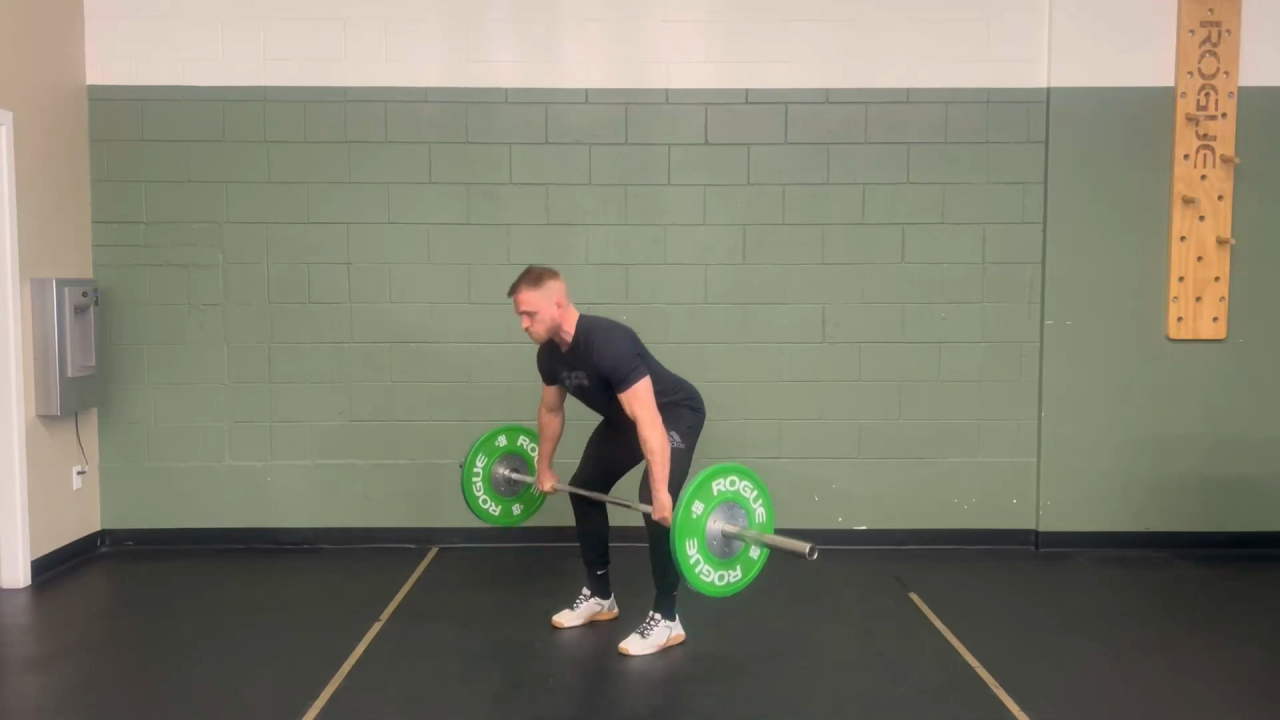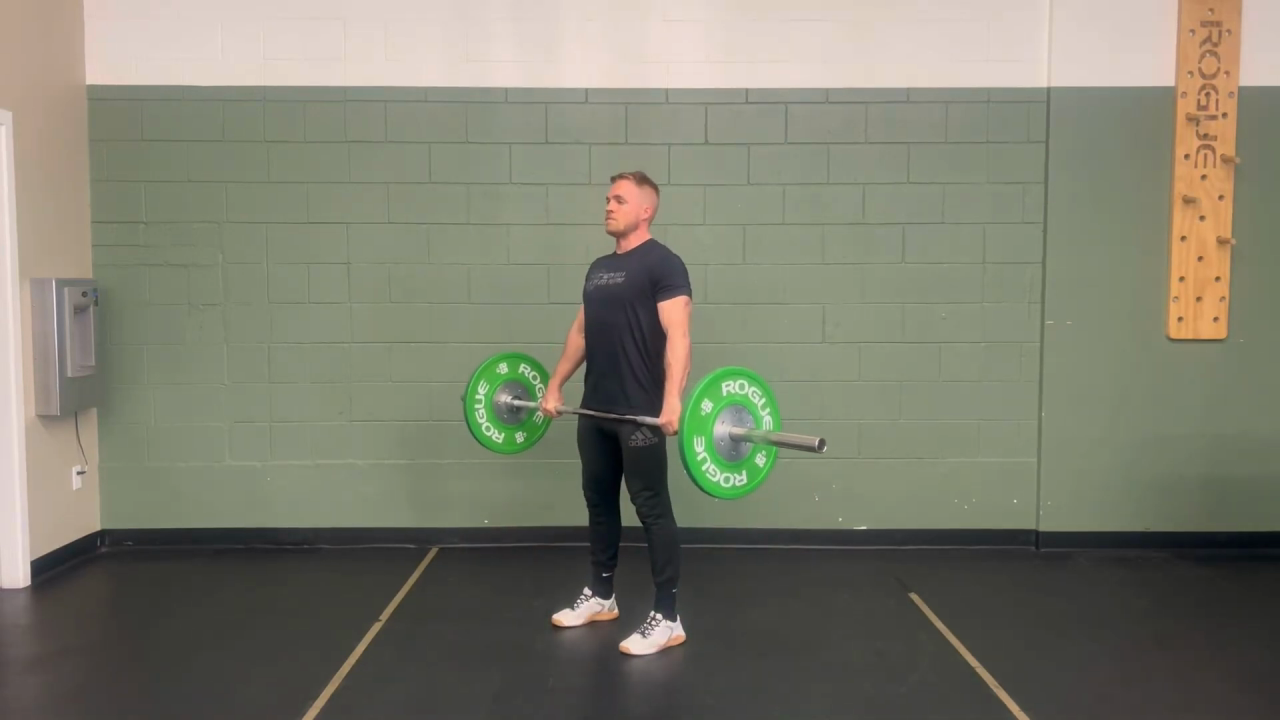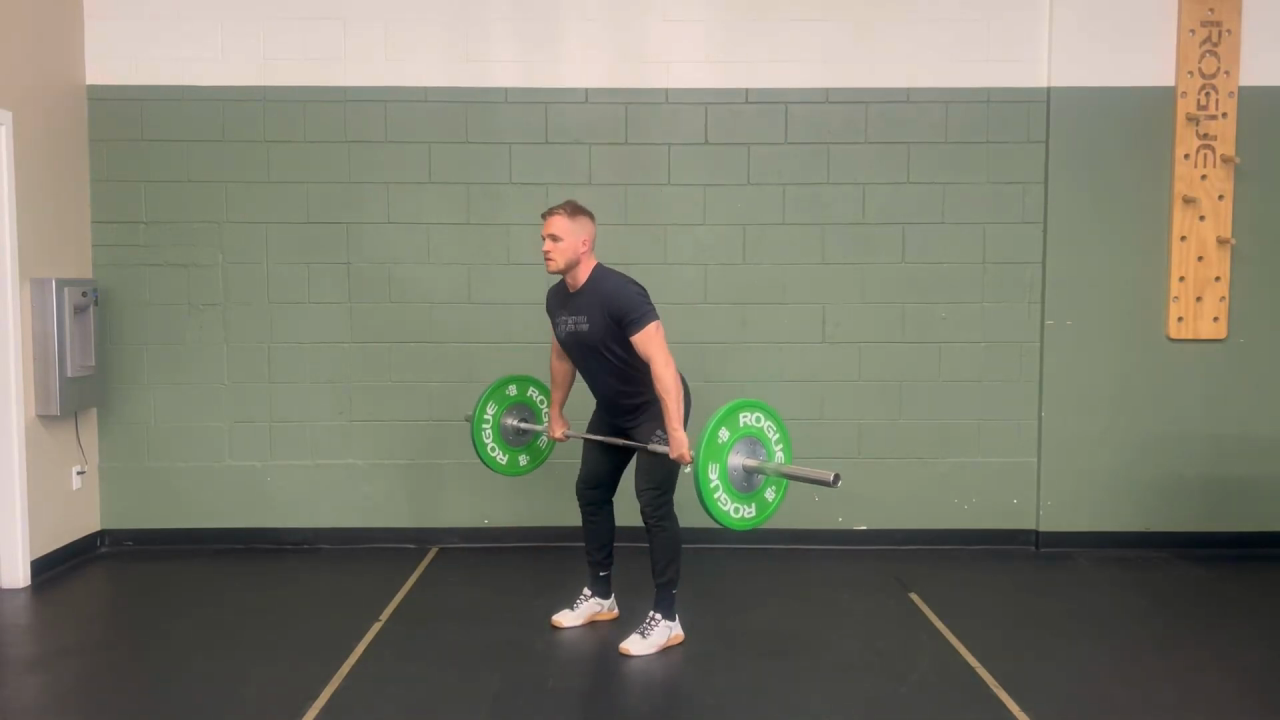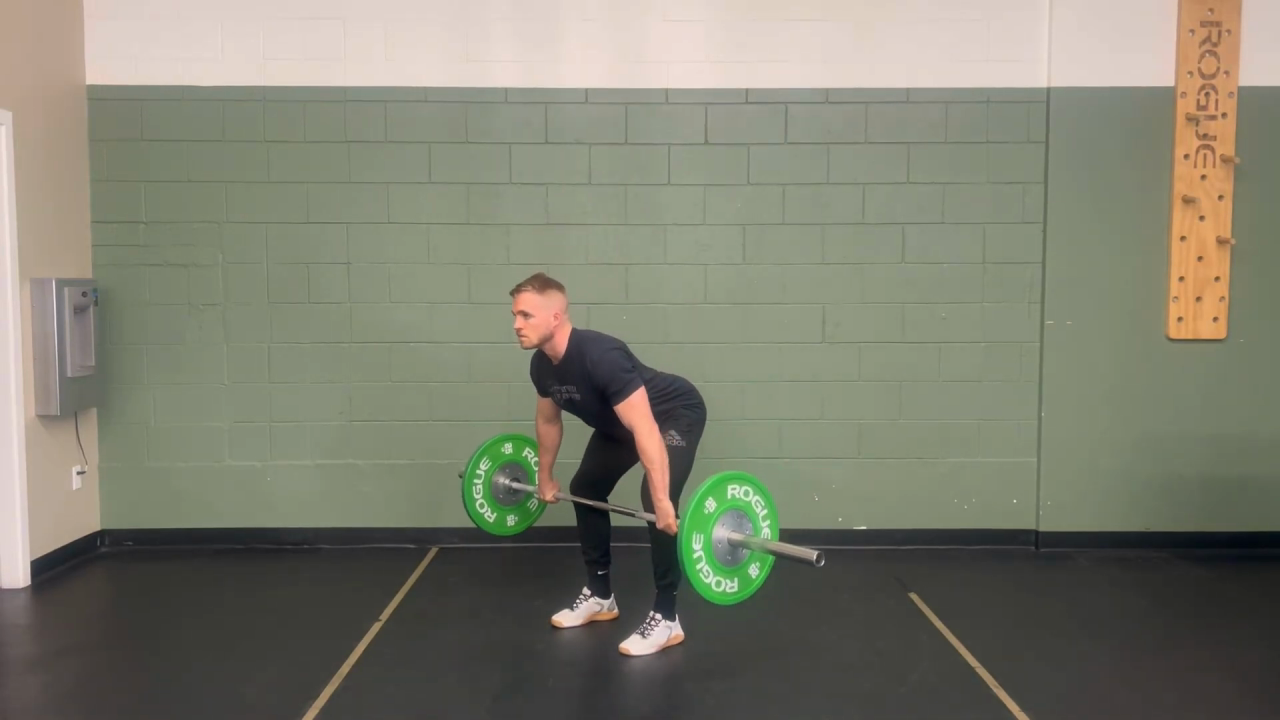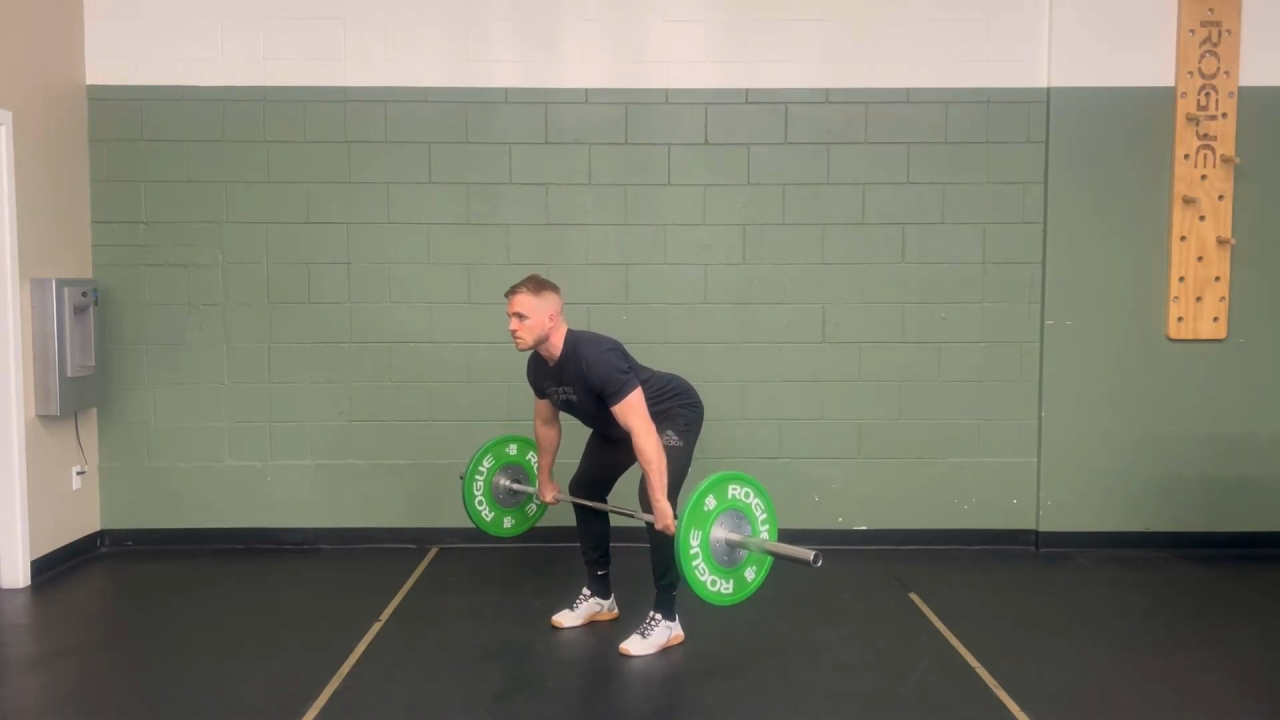
dt=1s
person 1, frame 1
left shoulder: (607, 342)
right shoulder: (550, 353)
left elbow: (649, 419)
right elbow: (550, 410)
left wrist: (661, 495)
right wrist: (544, 468)
left hip: (675, 412)
right hip: (622, 415)
left knee: (655, 506)
right knee: (583, 489)
left ankle: (666, 618)
right ankle: (599, 595)
person 1, frame 2
left shoulder: (663, 264)
right shoulder: (599, 268)
left elbow: (677, 336)
right elbow: (581, 331)
left wrist: (672, 401)
right wrist: (554, 385)
left hip: (639, 412)
right hip: (595, 409)
left knee: (651, 508)
right knee: (599, 501)
left ankle: (667, 618)
right ankle: (600, 594)
person 1, frame 3
left shoulder: (619, 292)
right shoulder: (557, 298)
left elbow: (661, 362)
right elbow: (562, 357)
left wrist: (676, 431)
right wrist: (555, 412)
left hip: (654, 409)
right hip: (612, 411)
left knee: (653, 503)
right knee: (591, 492)
left ankle: (666, 618)
right ankle: (599, 595)
person 1, frame 4
left shoulder: (600, 357)
right shoulder: (542, 366)
left elbow: (645, 430)
right elbow: (548, 421)
left wrist: (662, 502)
right wrist: (545, 476)
left hip: (675, 413)
right hip: (619, 421)
left knee: (656, 504)
right knee: (585, 488)
left ankle: (666, 618)
right ankle: (599, 595)
person 1, frame 5
left shoulder: (597, 357)
right shoulder: (539, 367)
left elbow: (642, 430)
right elbow: (546, 422)
left wrist: (660, 502)
right wrist: (544, 478)
left hip: (673, 412)
right hip: (617, 421)
left knee: (654, 501)
right knee: (584, 489)
left ankle: (665, 618)
right ankle: (599, 595)
